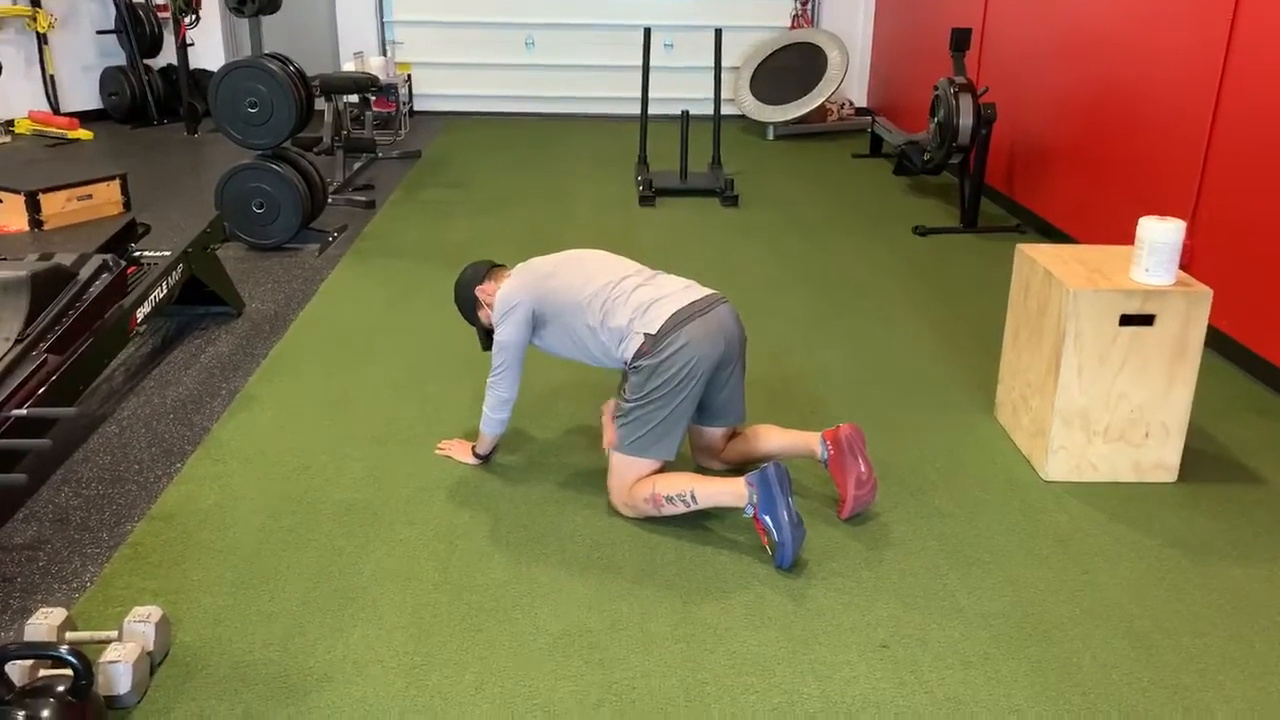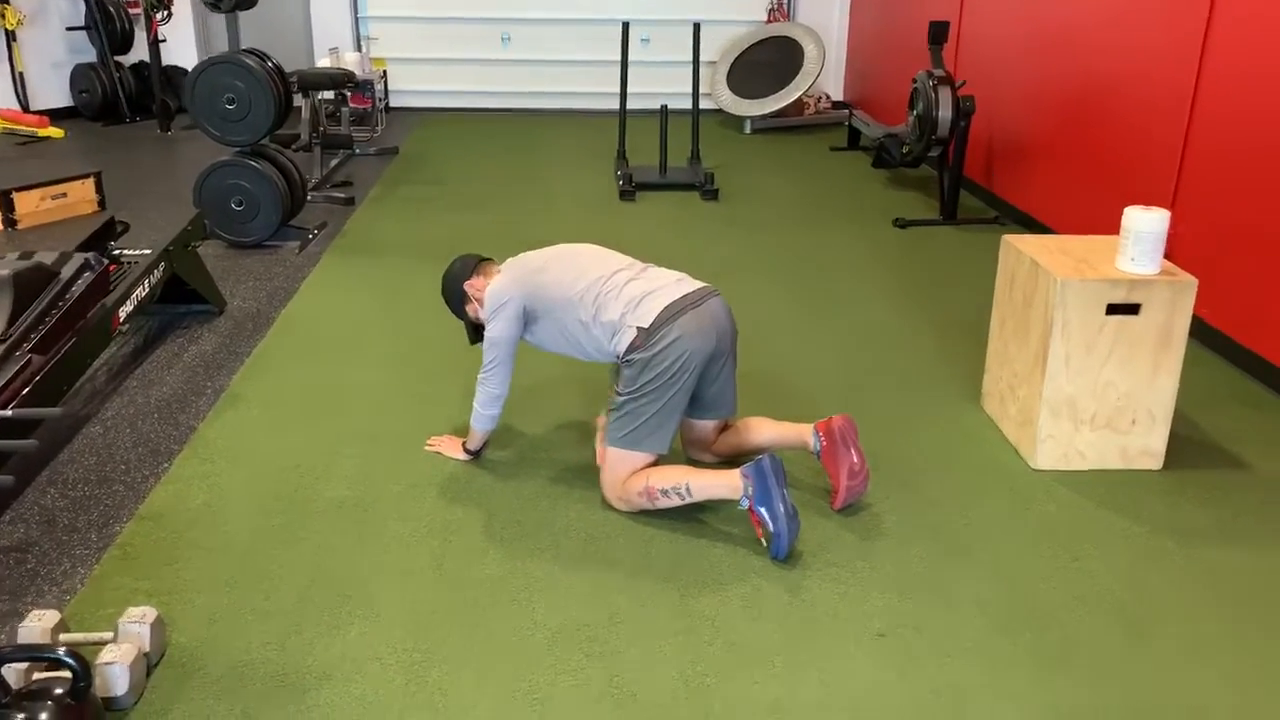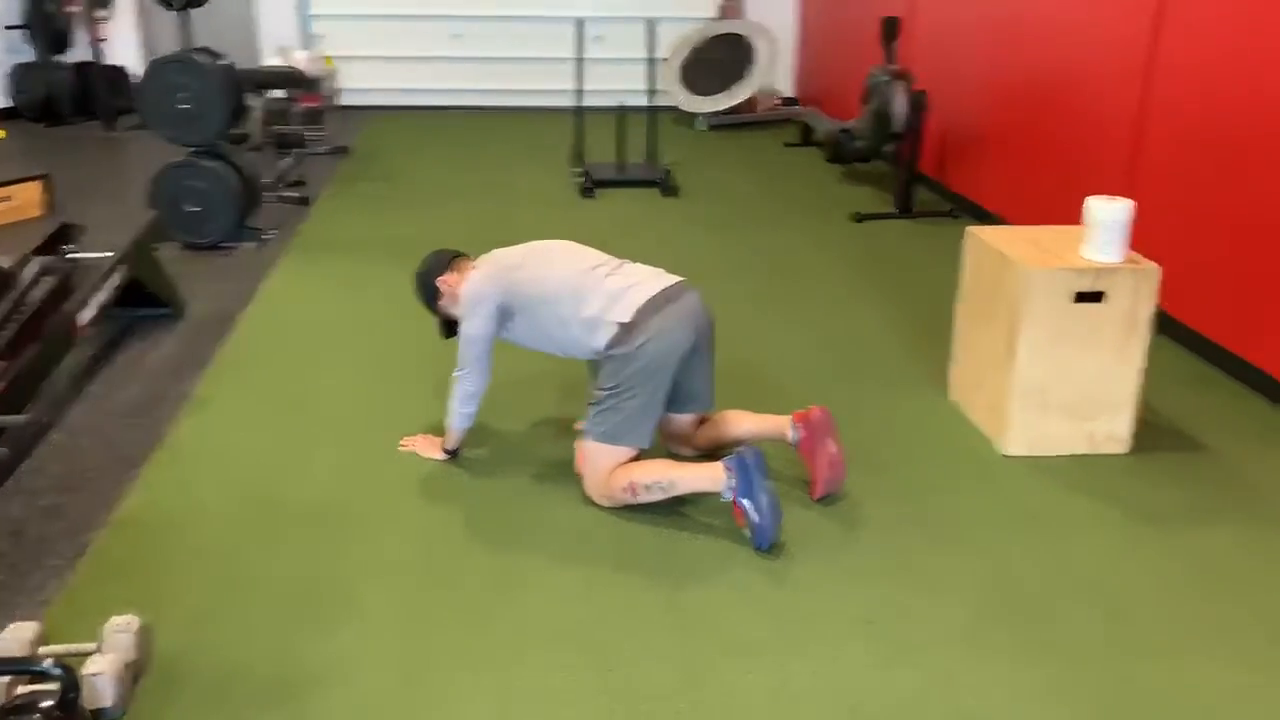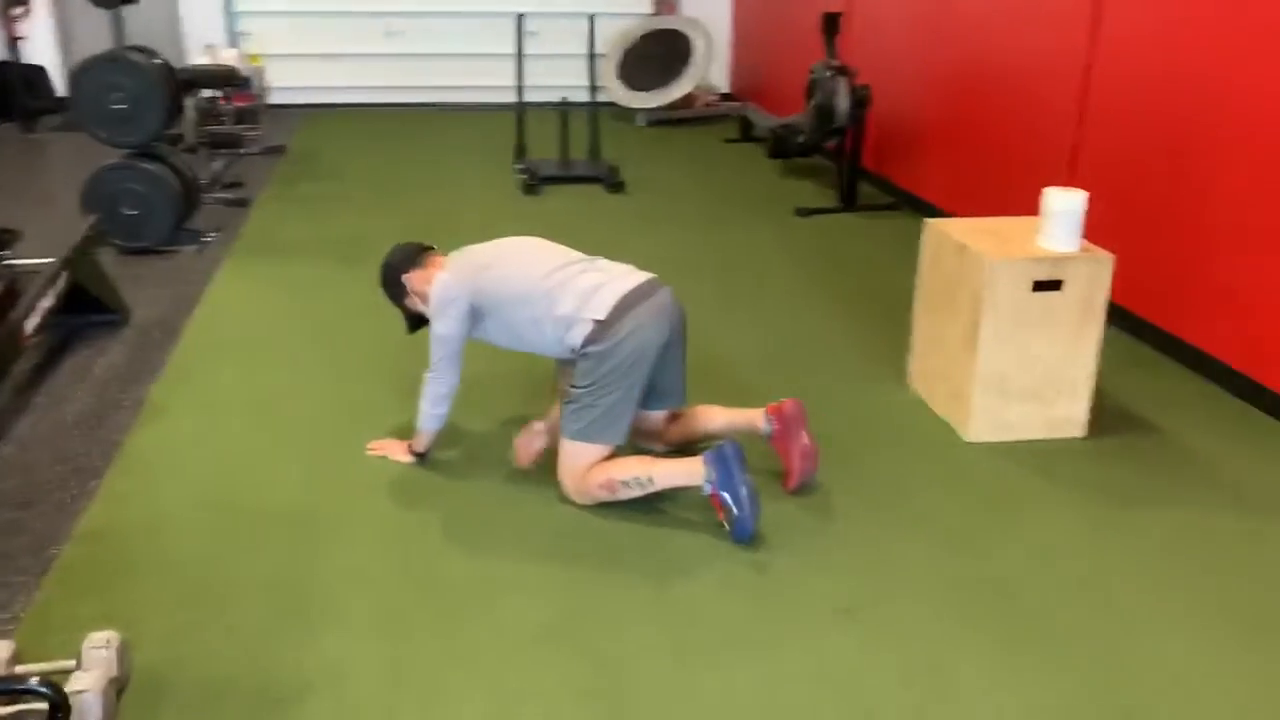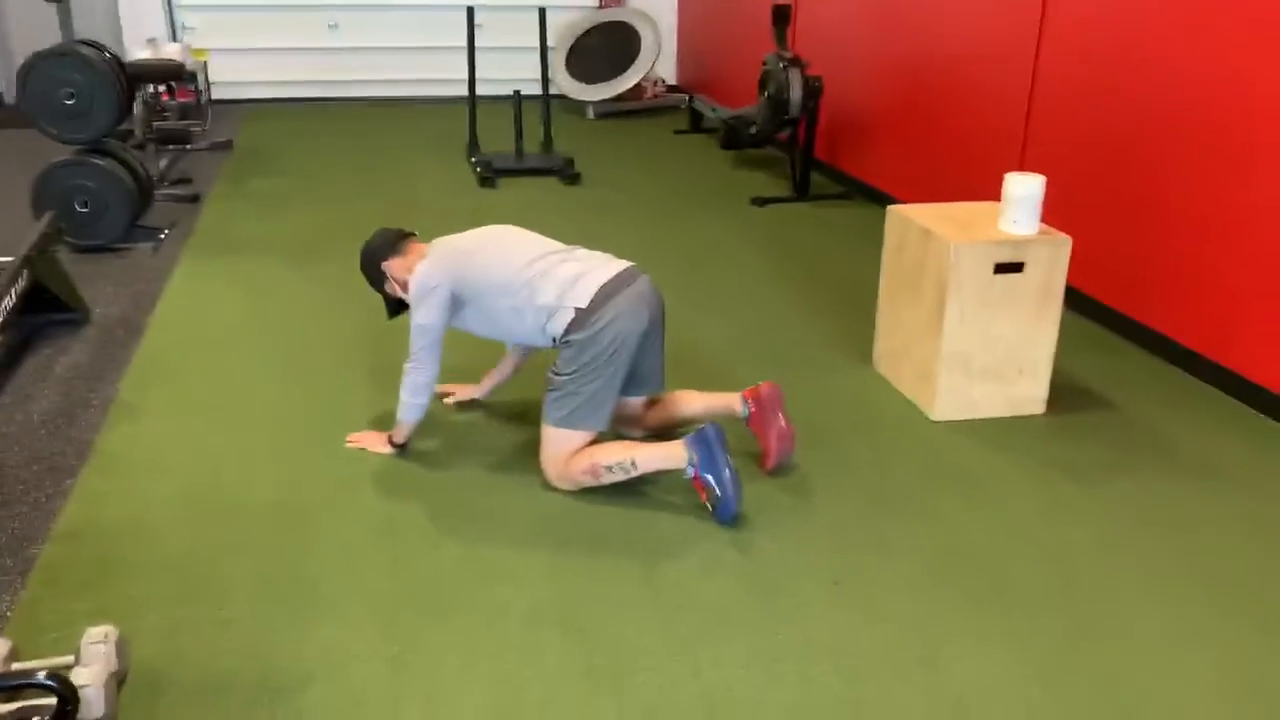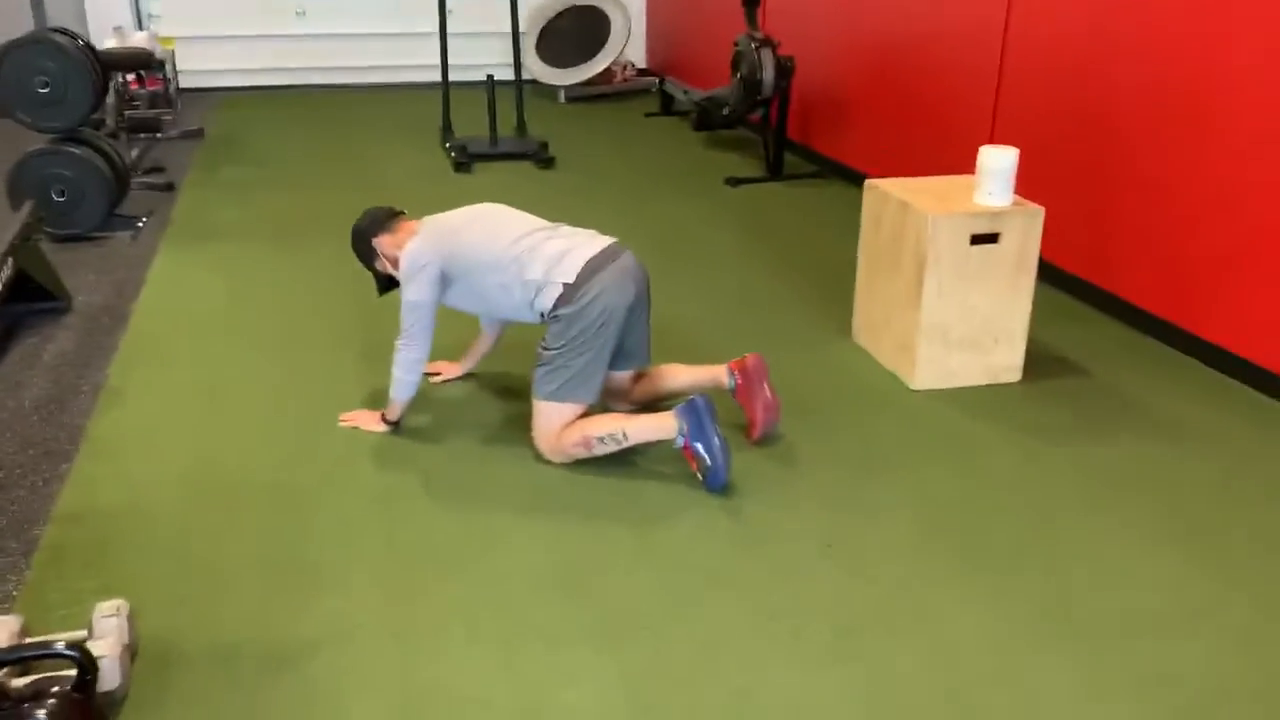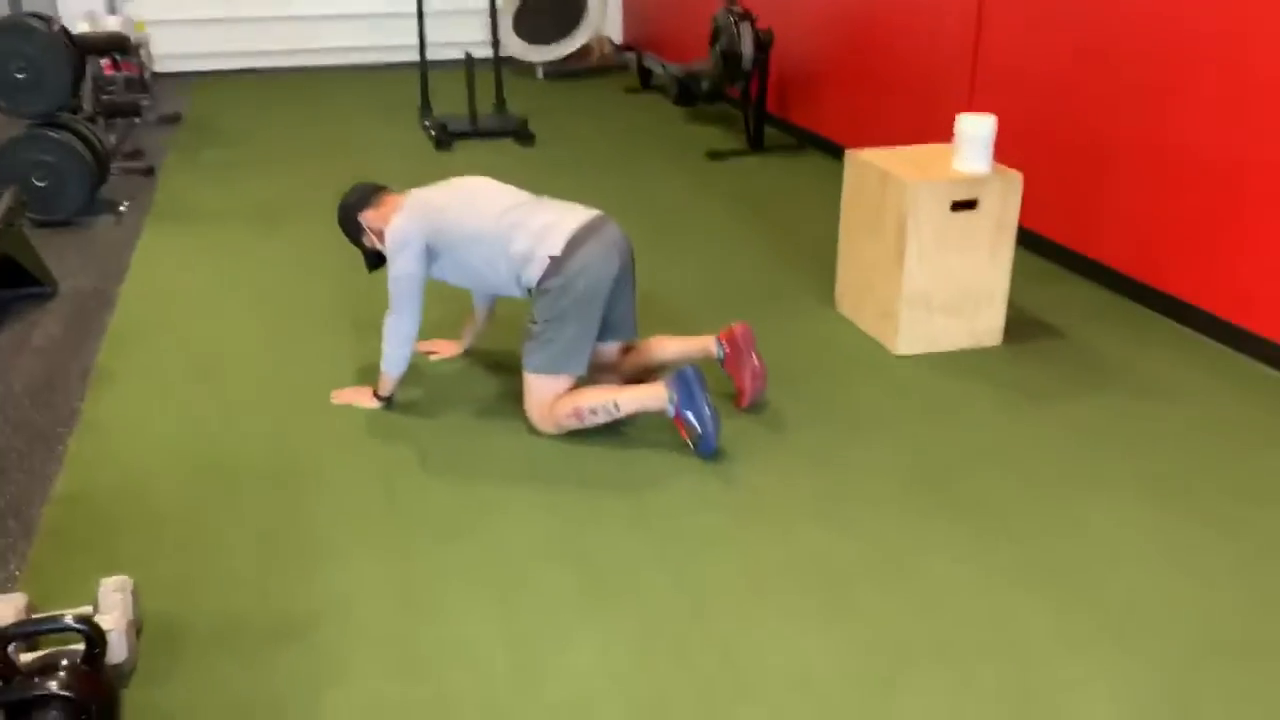
dt=0.2s
person 1, frame 1
left shoulder: (513, 295)
right shoulder: (554, 273)
left elbow: (502, 384)
left wrist: (479, 449)
right wrist: (617, 404)
left hip: (674, 341)
right hip: (717, 315)
left knee: (627, 495)
right knee: (714, 451)
left ankle: (752, 493)
right ankle: (829, 444)
person 1, frame 2
left shoulder: (502, 291)
right shoulder: (544, 268)
left elbow: (493, 381)
left wrist: (470, 446)
right wrist: (615, 414)
left hip: (667, 335)
right hip: (708, 307)
left knee: (620, 489)
right knee: (706, 444)
left ankle: (746, 484)
right ankle: (821, 436)
person 1, frame 3
left shoulder: (479, 287)
right shoulder: (523, 263)
left elbow: (470, 378)
left wrist: (447, 445)
right wrist: (600, 424)
left hip: (644, 331)
right hip: (684, 302)
left knee: (602, 485)
right knee: (684, 436)
left ankle: (729, 477)
right ankle: (798, 427)
person 1, frame 4
left shoulder: (449, 286)
right shoulder: (491, 260)
left elbow: (442, 379)
left wrist: (416, 447)
right wrist: (553, 419)
left hip: (618, 328)
right hip: (657, 299)
left knee: (579, 482)
right knee: (656, 432)
left ankle: (707, 472)
right ankle: (770, 420)
person 1, frame 5
left shoulder: (429, 275)
right shoulder: (468, 250)
left elbow: (421, 367)
left wrist: (396, 439)
right wrist: (482, 388)
left hip: (599, 318)
right hip: (635, 287)
left knee: (561, 469)
right knee: (634, 420)
left ankle: (690, 455)
right ankle: (748, 404)
person 1, frame 6
left shoulder: (419, 253)
right shoulder: (457, 226)
left elbow: (414, 343)
left wrist: (389, 417)
right wrist: (467, 363)
left hip: (584, 293)
right hip: (619, 263)
left knee: (553, 442)
right knee: (621, 392)
left ankle: (679, 425)
right ankle: (733, 375)
person 1, frame 7
left shoulder: (403, 227)
right shoulder: (444, 200)
left elbow: (403, 318)
left wrist: (381, 393)
right wrist: (464, 341)
left hip: (570, 265)
right hip: (604, 235)
left knee: (545, 414)
right knee: (609, 366)
left ankle: (671, 395)
right ankle: (722, 346)
